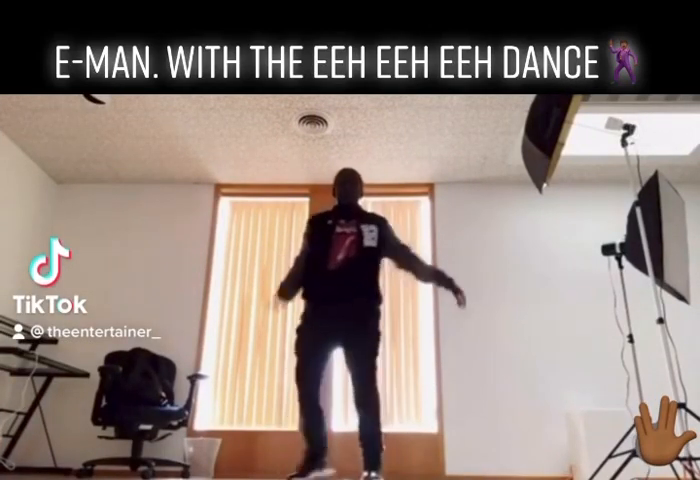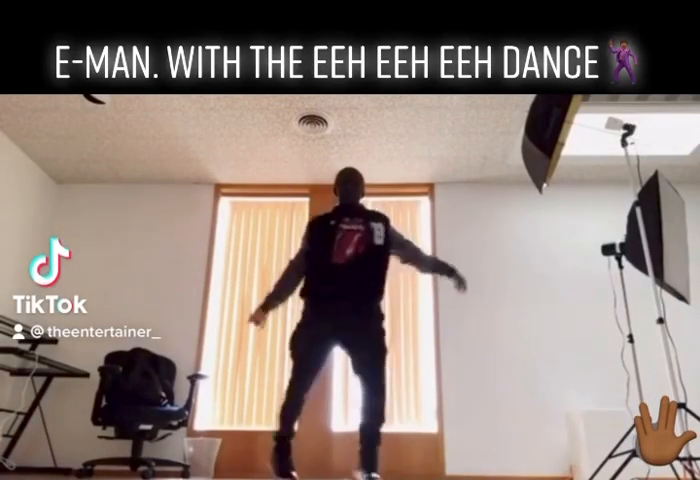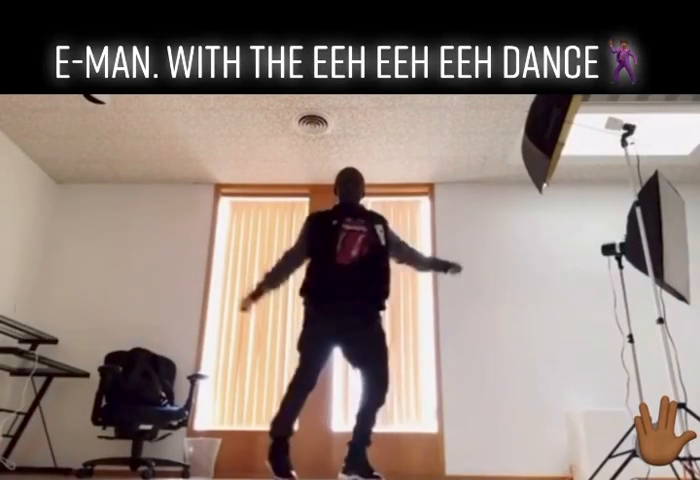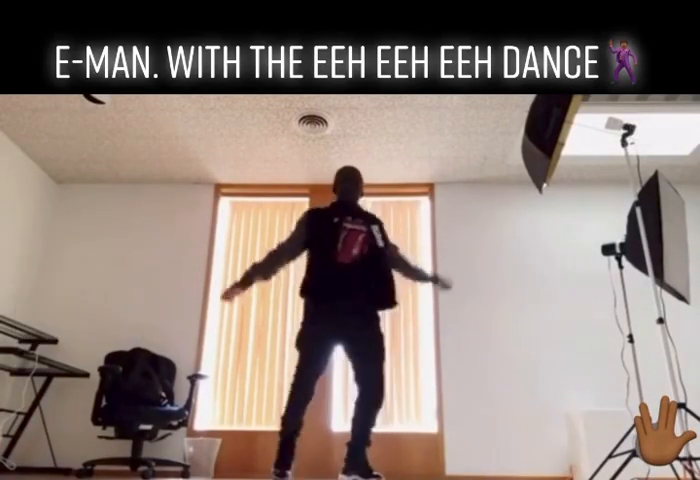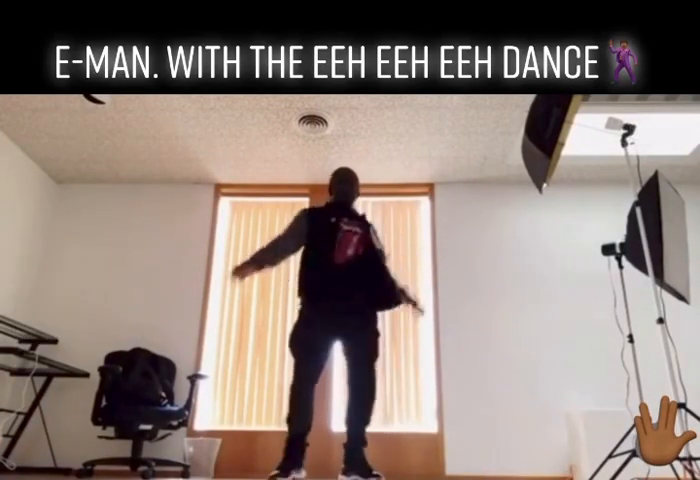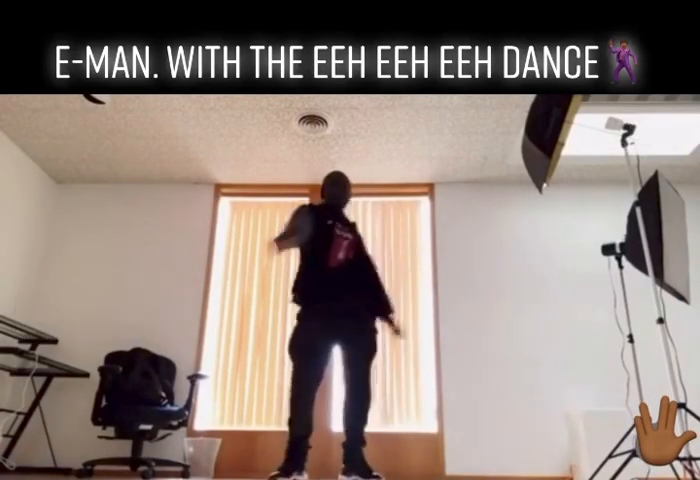
dt=0.1s
person 1, frame 1
left shoulder: (377, 224)
right shoulder: (318, 223)
left elbow: (404, 256)
right elbow: (303, 264)
left wrist: (445, 280)
right wrist: (287, 289)
left hip: (361, 311)
right hip: (320, 311)
left knee: (365, 382)
right knee: (307, 377)
right ankle: (315, 453)
person 1, frame 2
left shoulder: (379, 223)
right shoulder: (320, 225)
left elbow: (409, 252)
right elbow: (300, 266)
left wrist: (444, 269)
right wrist: (268, 303)
left hip: (363, 312)
right hip: (321, 310)
left knee: (373, 381)
right knee: (301, 377)
right ankle: (282, 449)
person 1, frame 3
left shoulder: (377, 224)
right shoulder: (318, 222)
left elbow: (403, 252)
right elbow: (292, 258)
left wrist: (439, 264)
right wrist: (259, 291)
left hip: (364, 314)
right hip: (323, 311)
left knee: (377, 381)
right knee: (306, 378)
right ankle: (278, 448)
person 1, frame 4
left shoulder: (373, 224)
right shoulder: (316, 219)
left elbow: (393, 259)
right elbow: (287, 250)
left wrist: (425, 276)
right wrist: (248, 278)
left hip: (363, 312)
right hip: (324, 309)
left knee: (372, 382)
right knee: (306, 376)
person 1, frame 5
left shoulder: (365, 226)
right shoulder: (312, 218)
left elbow: (379, 267)
right elbow: (284, 245)
left wrist: (400, 293)
right wrist: (253, 263)
left hip: (359, 312)
right hip: (320, 309)
left knee: (363, 382)
right knee: (305, 377)
person 1, frame 6
left shoulder: (352, 230)
right shoulder: (308, 215)
left elbow: (367, 275)
right elbow: (296, 232)
left wrist: (385, 312)
right wrist: (287, 238)
left hip: (354, 312)
right hip: (318, 310)
left knee: (359, 381)
right knee: (305, 378)
